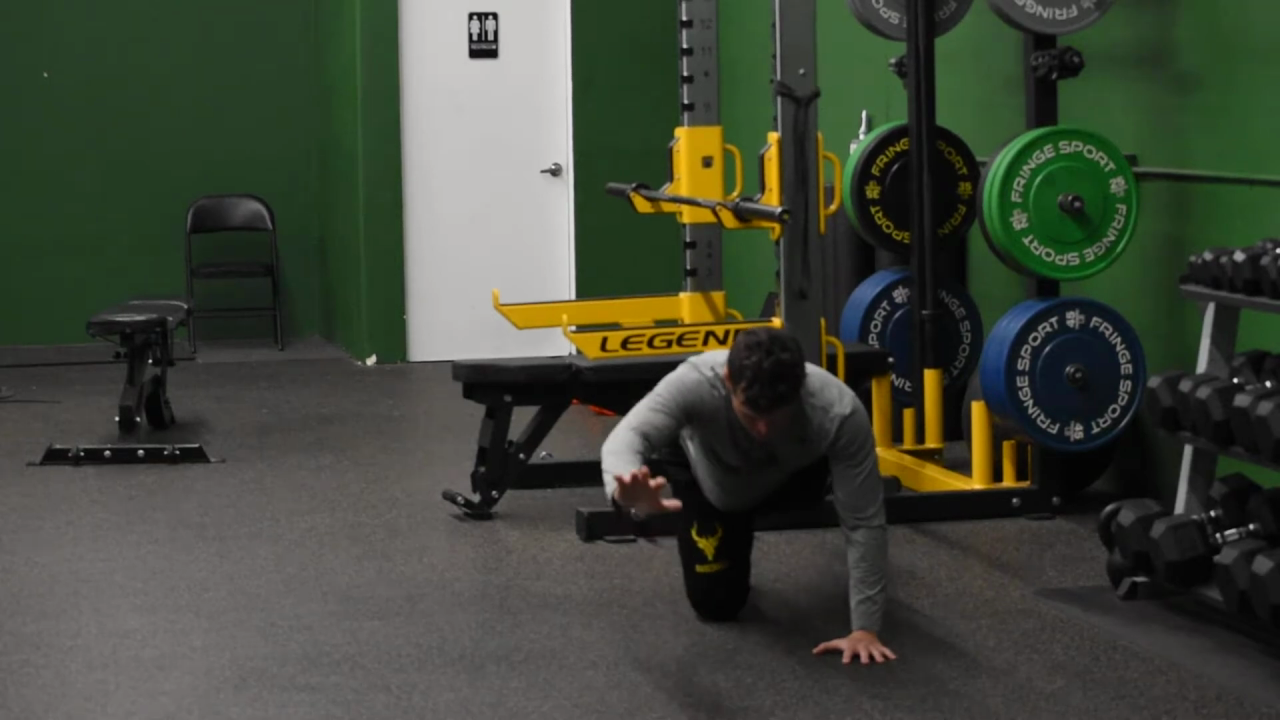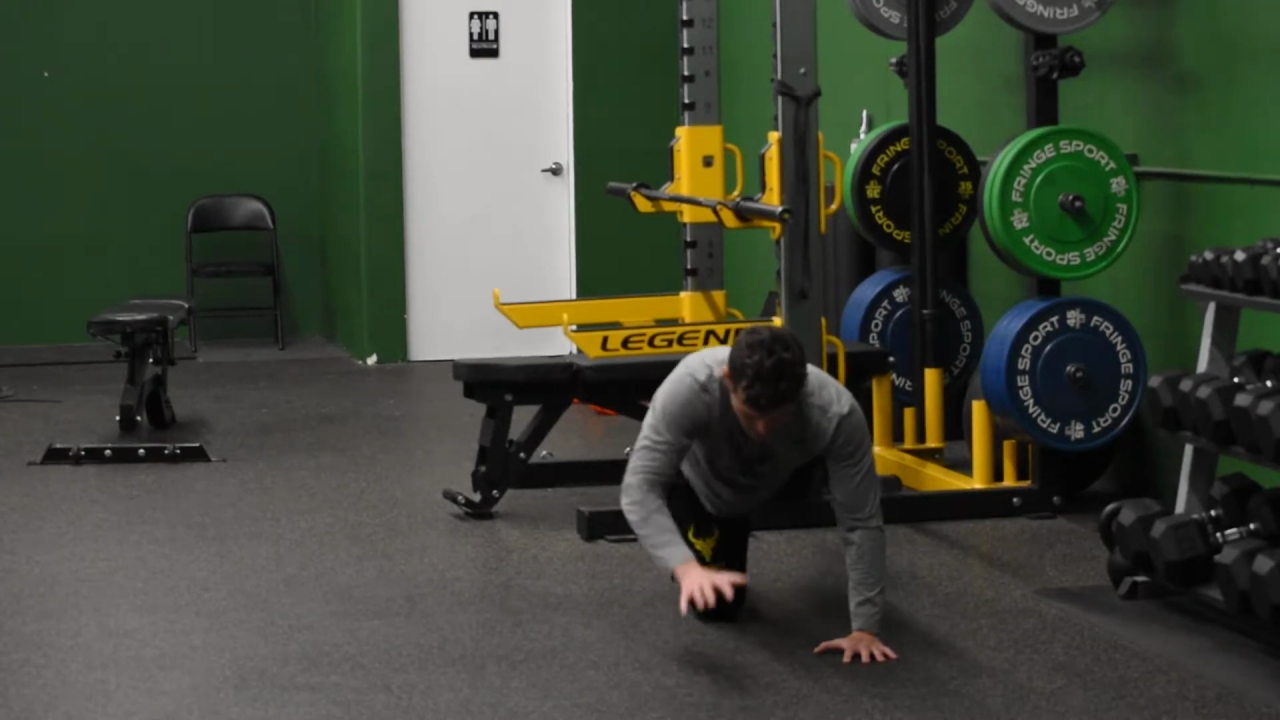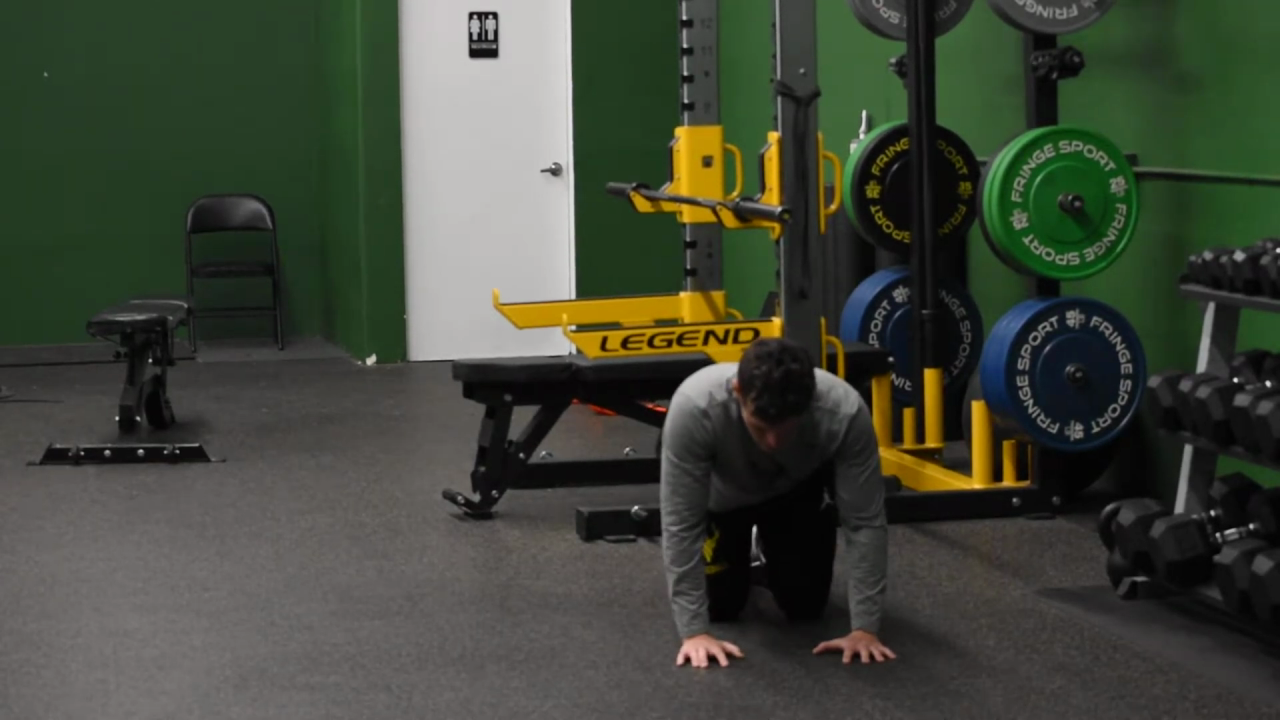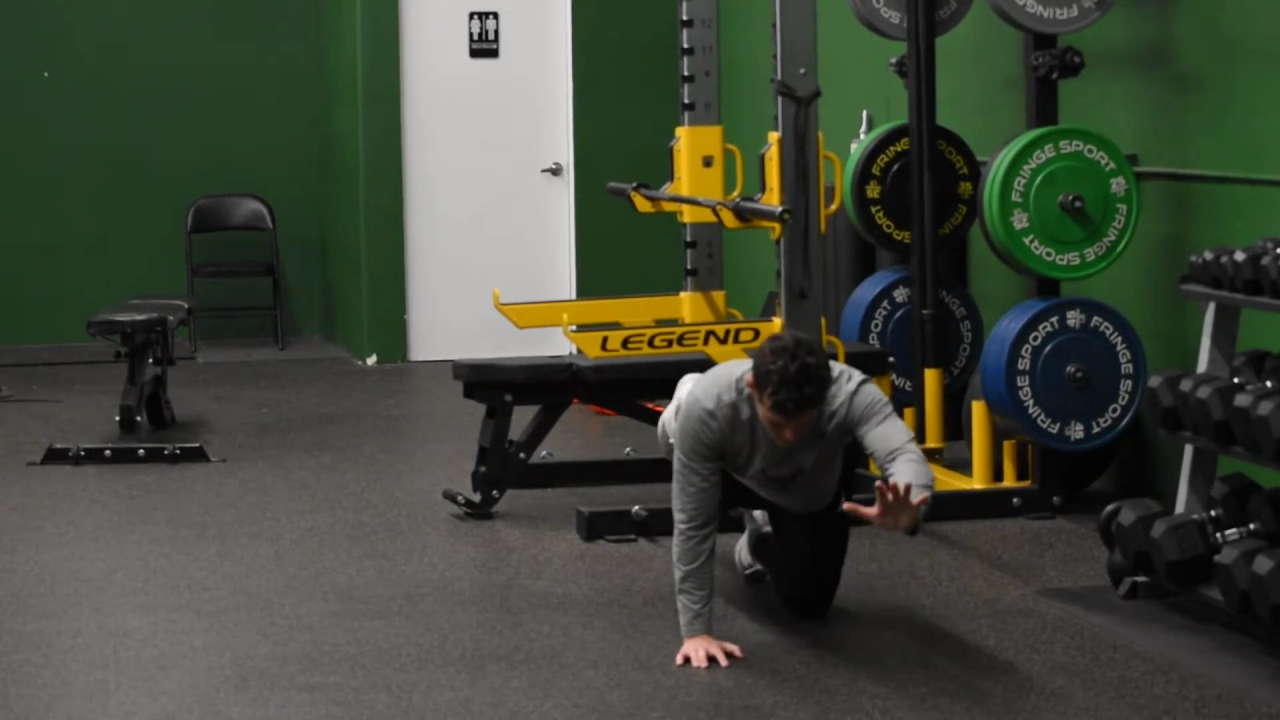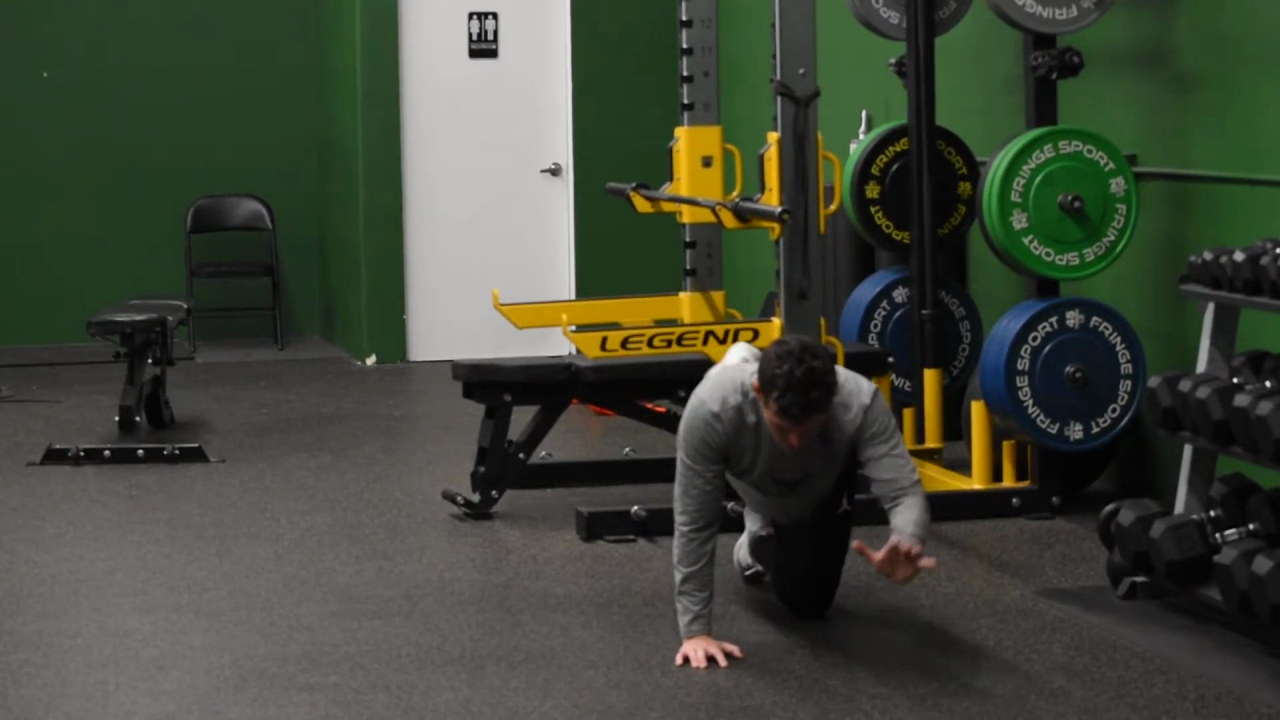
dt=1s
person 1, frame 1
left shoulder: (839, 413)
right shoulder: (697, 382)
left elbow: (864, 522)
right elbow: (627, 437)
left wrist: (865, 628)
right wrist: (626, 491)
right hip: (707, 474)
right knee: (716, 603)
person 1, frame 2
left shoulder: (836, 412)
right shoulder: (692, 385)
left elbow: (861, 522)
right elbow: (640, 489)
left wrist: (864, 628)
right wrist: (684, 567)
left hip: (782, 472)
right hip: (700, 480)
right knee: (718, 603)
person 1, frame 3
left shoulder: (845, 413)
right shoulder: (694, 407)
left elbow: (865, 523)
right elbow: (681, 523)
left wrist: (865, 627)
right wrist: (693, 631)
left hip: (799, 489)
right hip: (720, 492)
left knee: (804, 605)
right knee: (721, 605)
left ankle: (771, 552)
person 1, frame 4
left shoulder: (853, 395)
right shoulder: (708, 406)
left elbow: (905, 455)
right elbow: (693, 522)
left wrist: (906, 512)
right wrist: (695, 630)
right hip: (739, 475)
left knee: (807, 604)
left ankle: (762, 540)
person 1, frame 5
left shoulder: (861, 404)
right shoulder: (712, 408)
left elbow: (904, 492)
right elbow: (694, 522)
left wrist: (904, 547)
right wrist: (695, 630)
right hip: (743, 478)
left knee: (808, 603)
left ankle: (765, 540)
